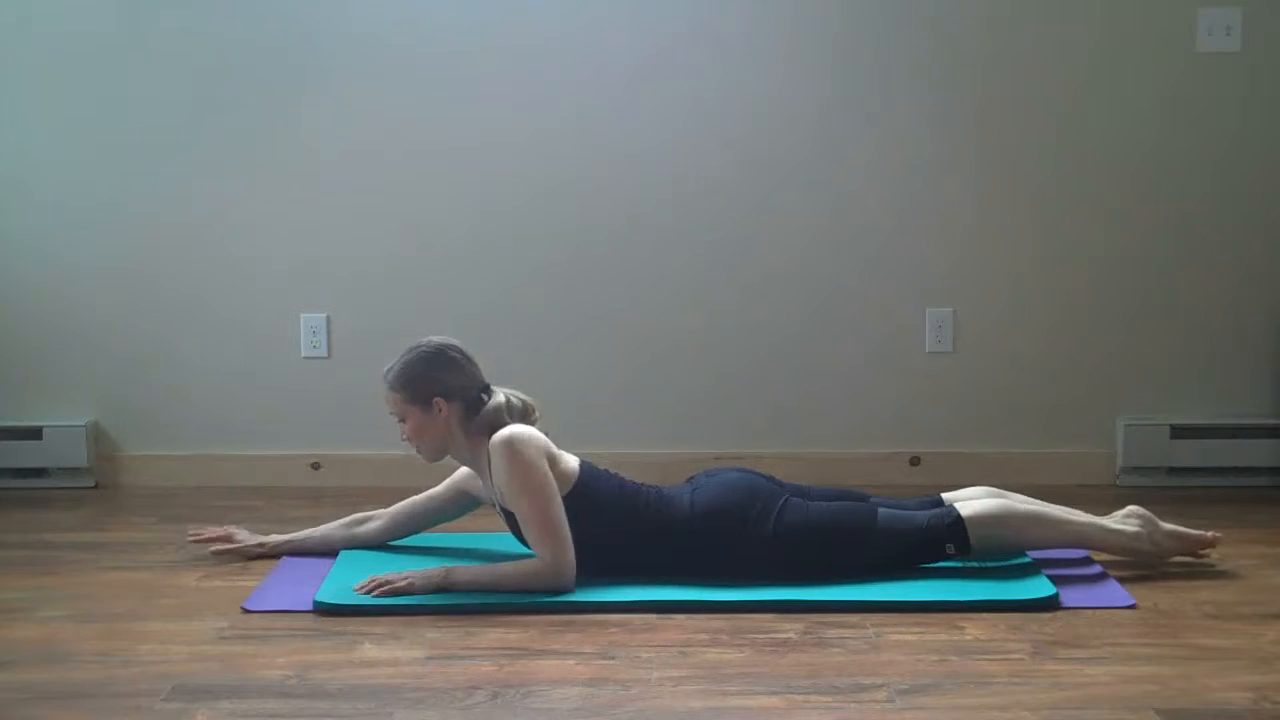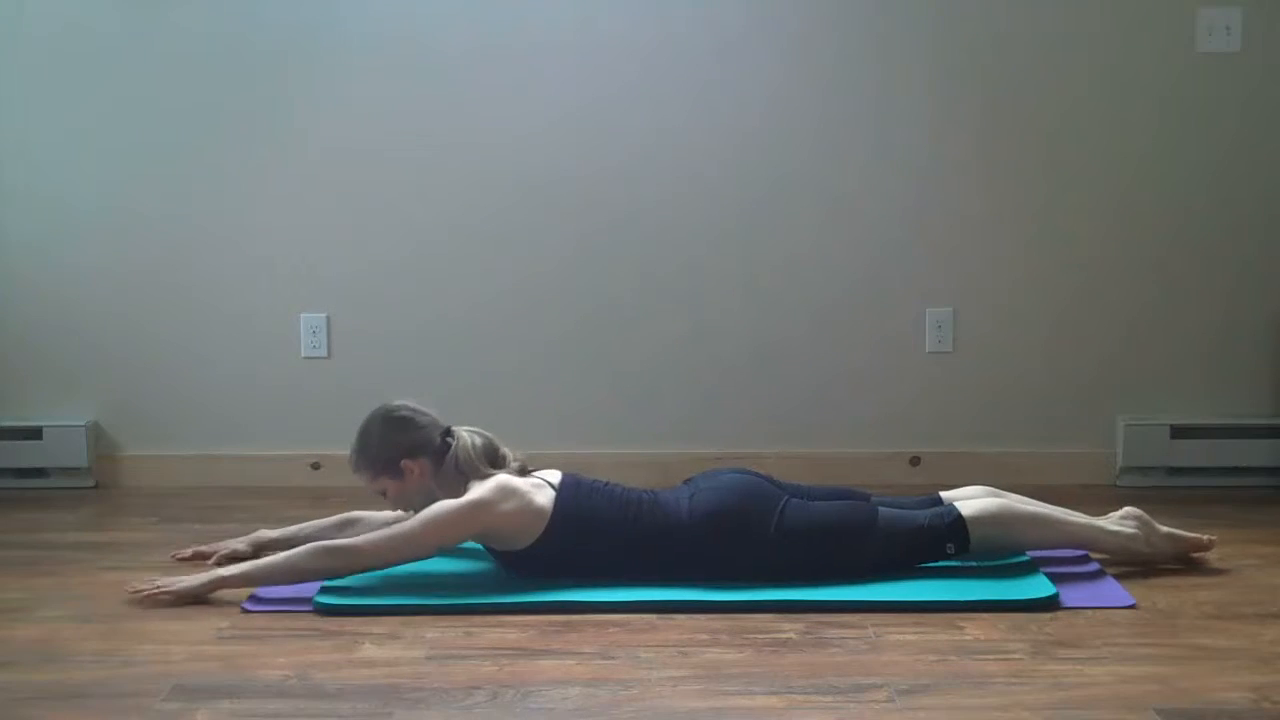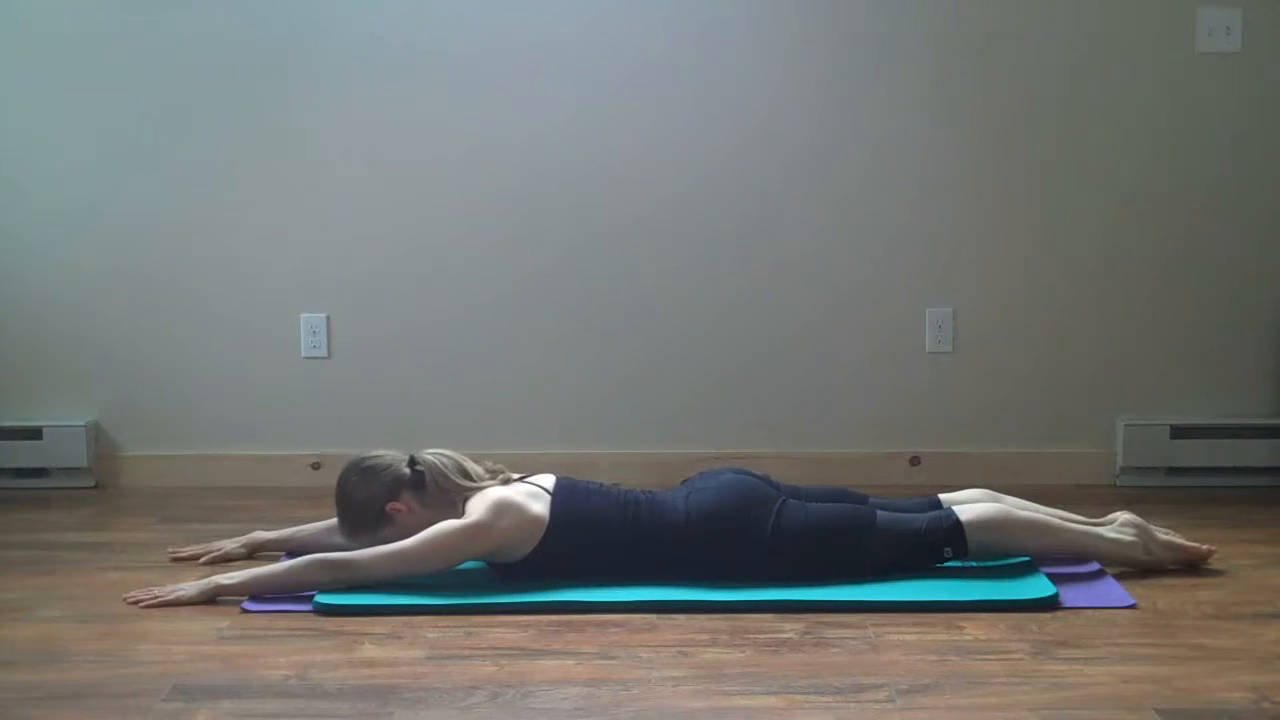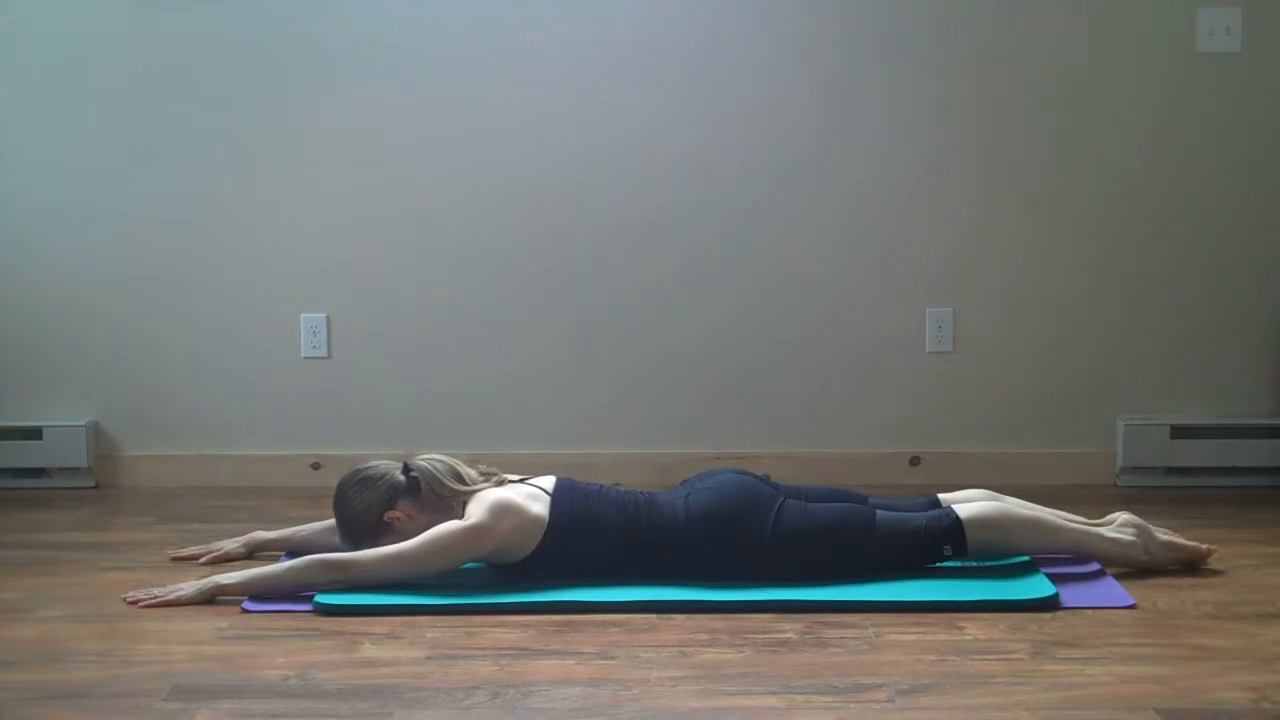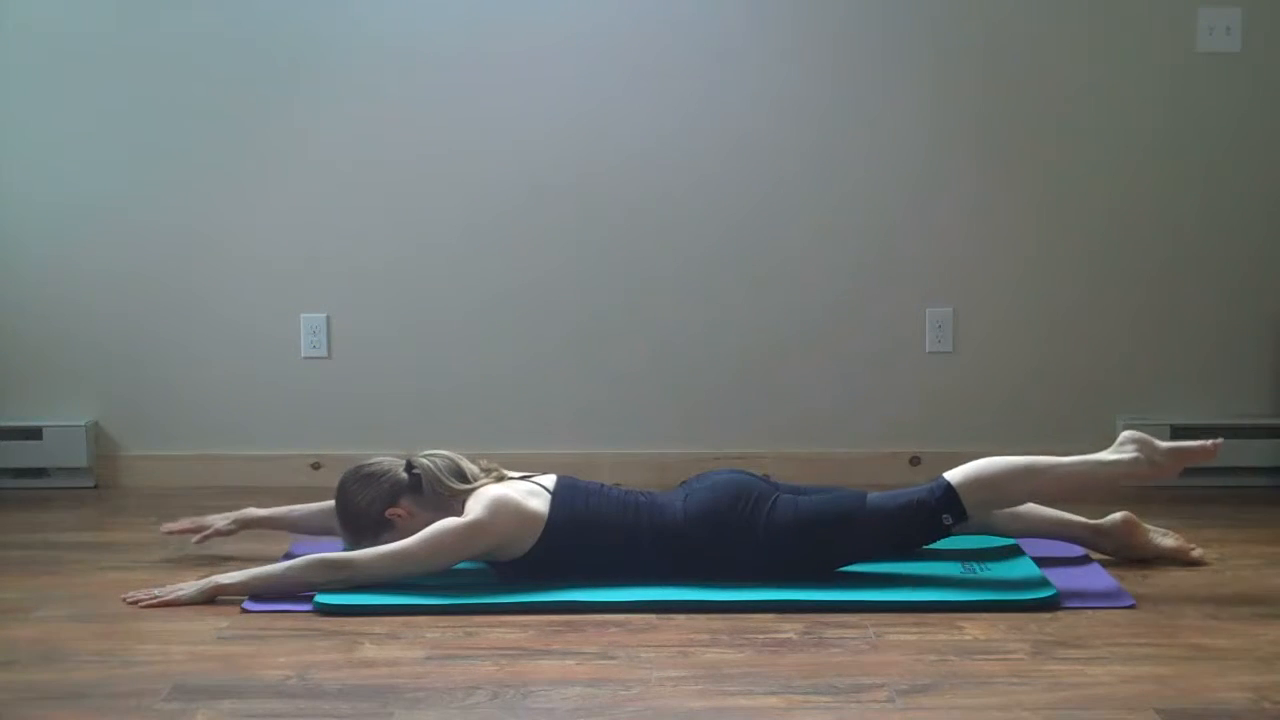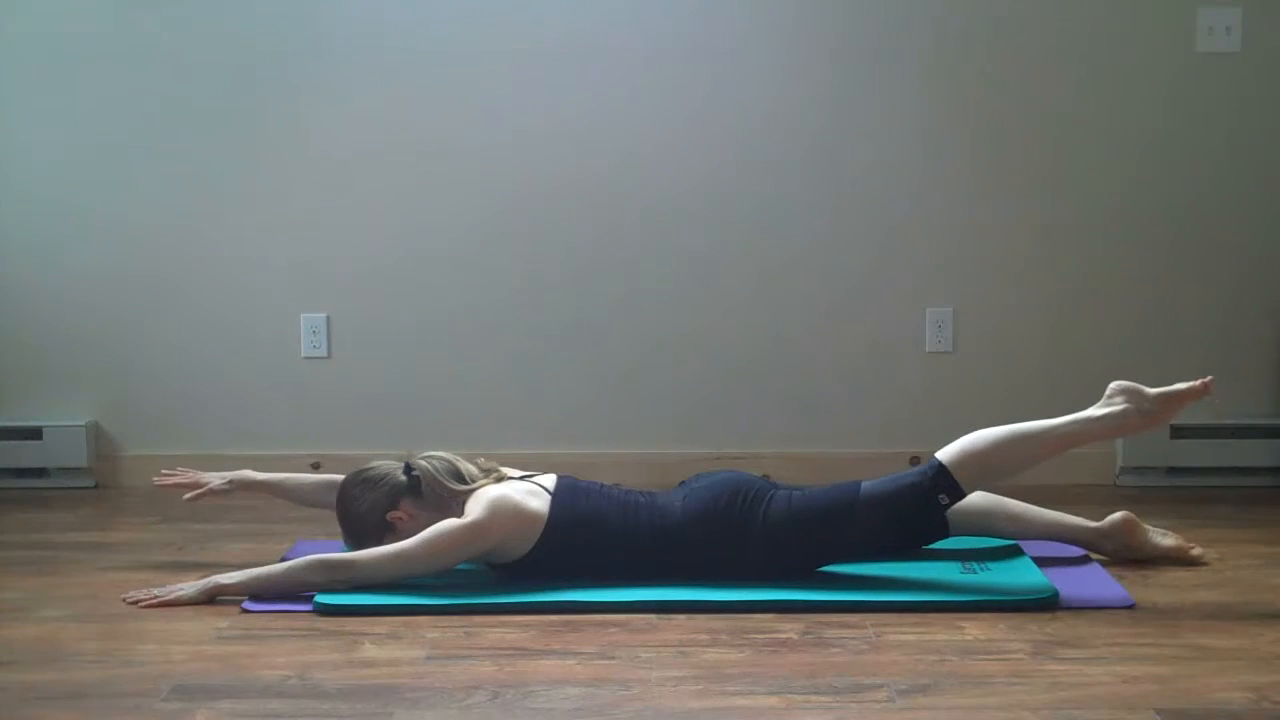
dt=0.7s
person 1, frame 1
left shoulder: (509, 450)
right shoulder: (486, 462)
left elbow: (560, 571)
right elbow: (384, 523)
left wrist: (438, 581)
right wrist: (273, 541)
left hip: (735, 538)
right hip: (723, 508)
left knee: (937, 531)
right knee: (925, 514)
left ankle: (1128, 533)
right ankle: (1119, 522)
person 1, frame 2
left shoulder: (480, 508)
right shoulder: (479, 478)
left elbow: (347, 555)
right elbow: (363, 526)
left wrist: (209, 584)
right wrist: (251, 539)
left hip: (729, 539)
right hip: (722, 507)
left knee: (931, 530)
right knee: (928, 506)
left ankle: (1121, 535)
right ankle: (1109, 522)
person 1, frame 3
left shoulder: (478, 525)
right shoulder: (476, 486)
left elbow: (347, 565)
right elbow: (355, 528)
left wrist: (216, 588)
right wrist: (254, 539)
left hip: (732, 541)
right hip: (721, 506)
left knee: (934, 537)
right knee: (926, 511)
left ankle: (1119, 540)
right ankle: (1108, 526)
person 1, frame 4
left shoulder: (480, 527)
right shoulder: (482, 487)
left elbow: (352, 563)
right elbow: (359, 525)
left wrist: (218, 589)
right wrist: (255, 538)
left hip: (732, 540)
right hip: (721, 506)
left knee: (934, 531)
right knee: (921, 509)
left ankle: (1120, 540)
right ankle: (1108, 524)
person 1, frame 5
left shoulder: (479, 525)
right shoulder: (485, 486)
left elbow: (351, 564)
right elbow: (357, 515)
left wrist: (218, 587)
right wrist: (245, 517)
left hip: (731, 541)
right hip: (722, 509)
left knee: (930, 508)
right knee: (921, 511)
left ankle: (1118, 464)
right ankle: (1105, 526)
person 1, frame 6
left shoulder: (481, 525)
right shoulder: (484, 481)
left elbow: (344, 565)
right elbow: (352, 489)
left wrist: (219, 584)
right wrist: (237, 477)
left hip: (731, 539)
right hip: (717, 511)
left knee: (921, 496)
right knee: (920, 510)
left ankle: (1110, 414)
right ankle: (1105, 531)
